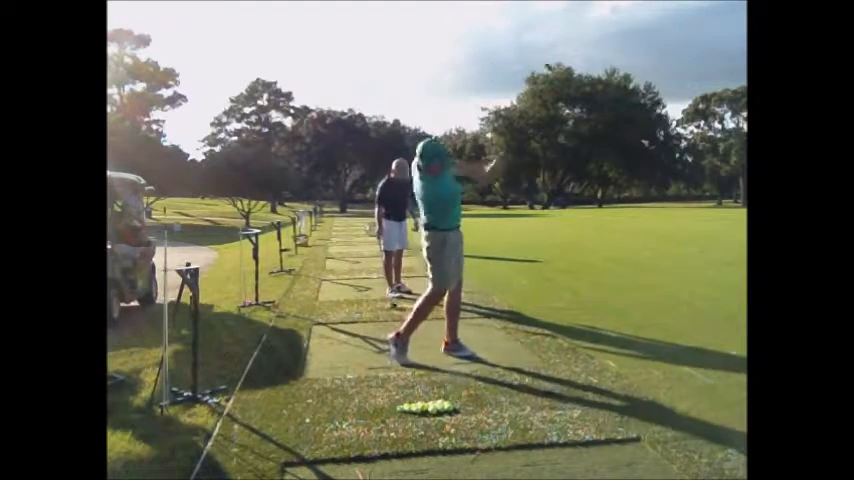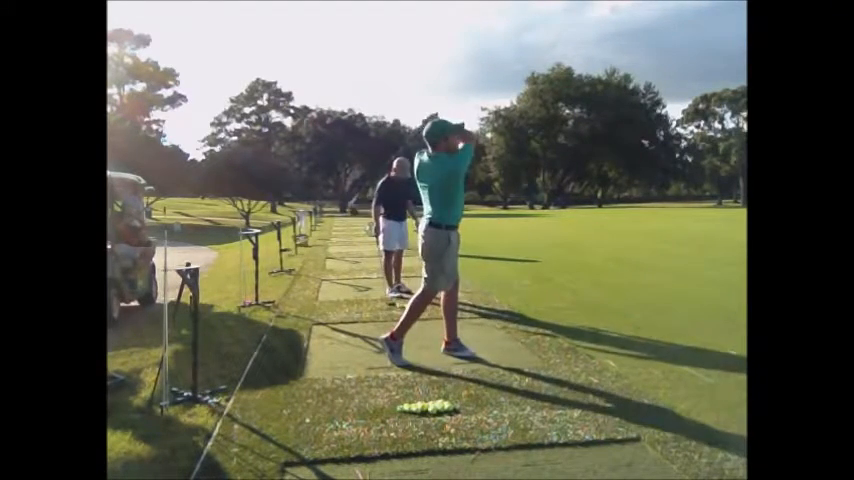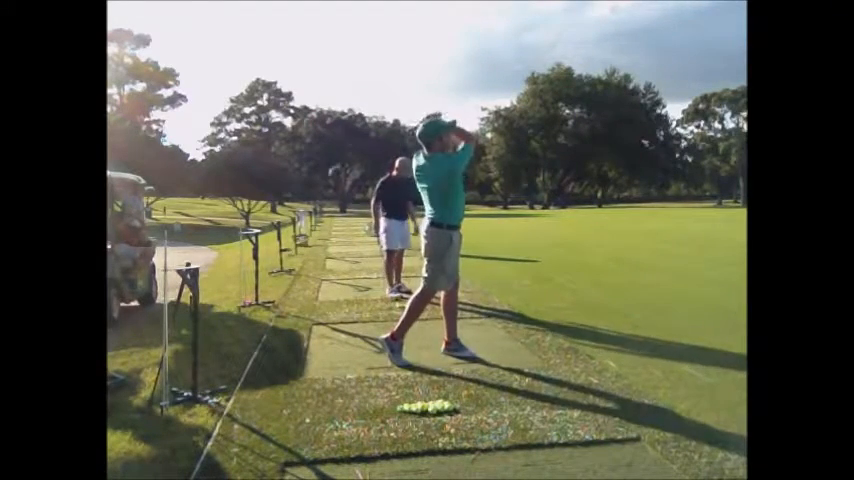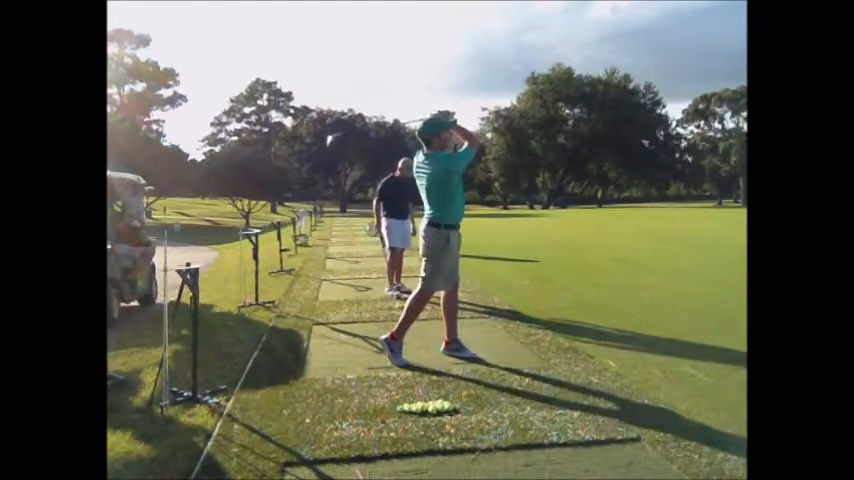
dt=0.3s
person 1, frame 1
left shoulder: (422, 164)
right shoulder: (437, 189)
left elbow: (456, 167)
right elbow: (479, 183)
left wrist: (486, 169)
right wrist: (492, 171)
left hip: (449, 233)
right hip: (440, 238)
left knee: (455, 286)
right knee: (438, 290)
left ankle: (451, 341)
right ankle: (401, 337)
person 1, frame 2
left shoulder: (420, 159)
right shoulder: (453, 165)
right elbow: (468, 140)
left wrist: (437, 126)
right wrist: (448, 129)
left hip: (440, 231)
right hip: (440, 234)
left knee: (451, 285)
right knee: (430, 290)
left ankle: (451, 341)
right ankle: (394, 337)
person 1, frame 3
left shoulder: (419, 161)
right shoulder: (449, 164)
left elbow: (451, 145)
right elbow: (469, 139)
left wrist: (435, 124)
right wrist: (447, 126)
left hip: (445, 231)
right hip: (442, 233)
left knee: (451, 285)
right knee: (429, 289)
left ankle: (451, 341)
right ankle: (395, 338)
person 1, frame 4
left shoulder: (421, 158)
right shoulder: (448, 163)
left elbow: (450, 147)
right elbow: (473, 142)
left wrist: (447, 124)
right wrist: (452, 124)
left hip: (445, 231)
right hip: (441, 233)
left knee: (451, 285)
right knee: (427, 289)
left ankle: (450, 341)
right ankle: (394, 338)
person 2, frame 1
left shoulder: (406, 183)
right shoulder: (385, 185)
right elbow: (378, 207)
left wrist: (414, 218)
right wrist: (379, 226)
left hip: (402, 221)
right hip: (389, 222)
left knee: (399, 253)
right knee: (389, 254)
left ankle: (398, 283)
right ankle: (390, 287)
person 2, frame 2
left shoulder: (407, 182)
right shoulder: (385, 184)
right elbow: (376, 205)
left wrist: (415, 219)
right wrist: (376, 224)
left hip: (402, 221)
right hip: (388, 221)
left knee: (399, 253)
right knee: (388, 254)
left ankle: (397, 283)
right ankle: (390, 287)
person 2, frame 3
left shoulder: (407, 183)
right shoulder: (385, 182)
right elbow: (375, 202)
left wrist: (414, 221)
right wrist: (376, 222)
left hip: (403, 221)
right hip: (389, 220)
left knee: (400, 253)
right knee: (390, 253)
left ankle: (398, 283)
right ankle: (390, 287)
person 2, frame 4
left shoulder: (409, 183)
right shoulder: (387, 182)
right elbow: (377, 202)
left wrist: (413, 222)
right wrist: (377, 221)
left hip: (404, 220)
right hip: (390, 220)
left knee: (400, 253)
right knee: (393, 251)
left ankle: (398, 283)
right ankle: (390, 286)
